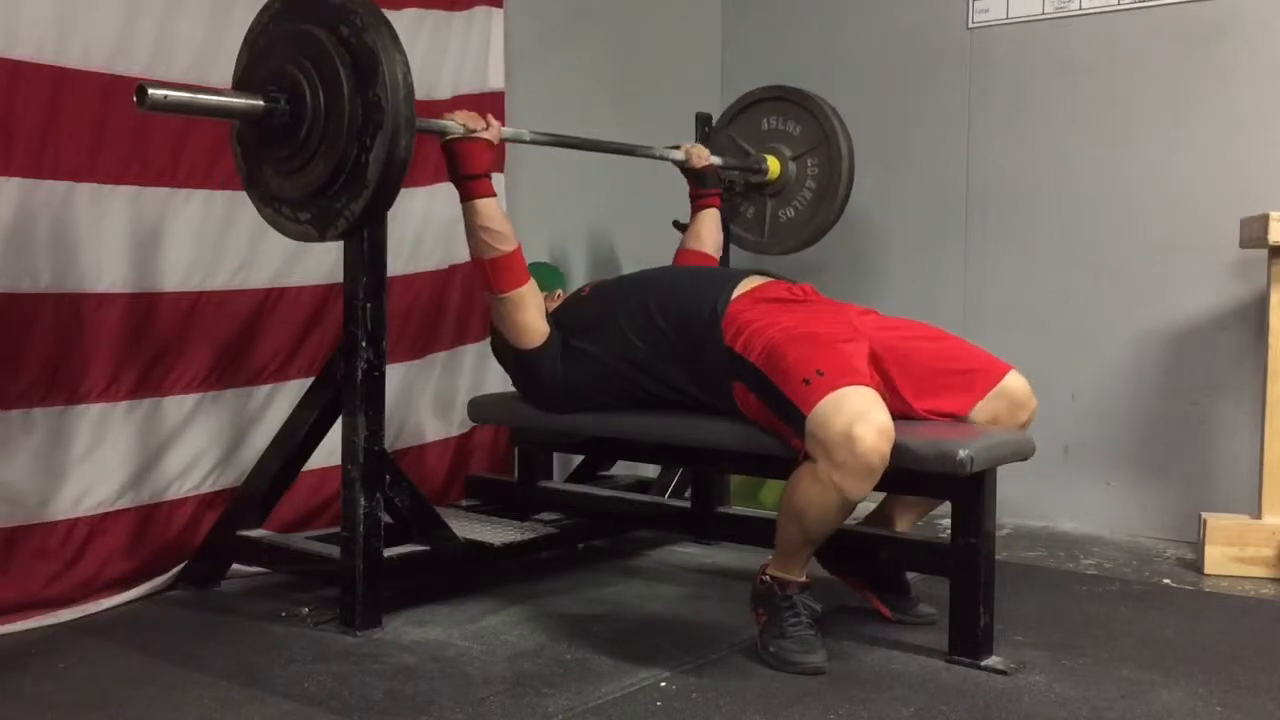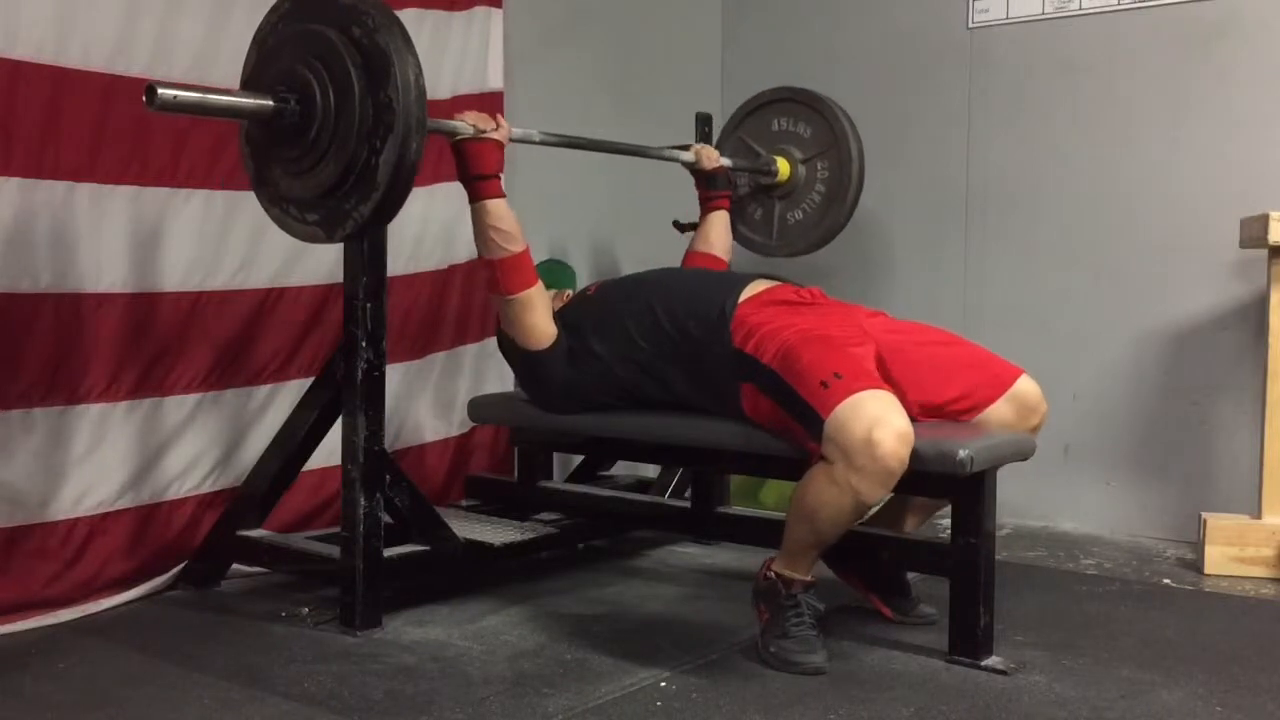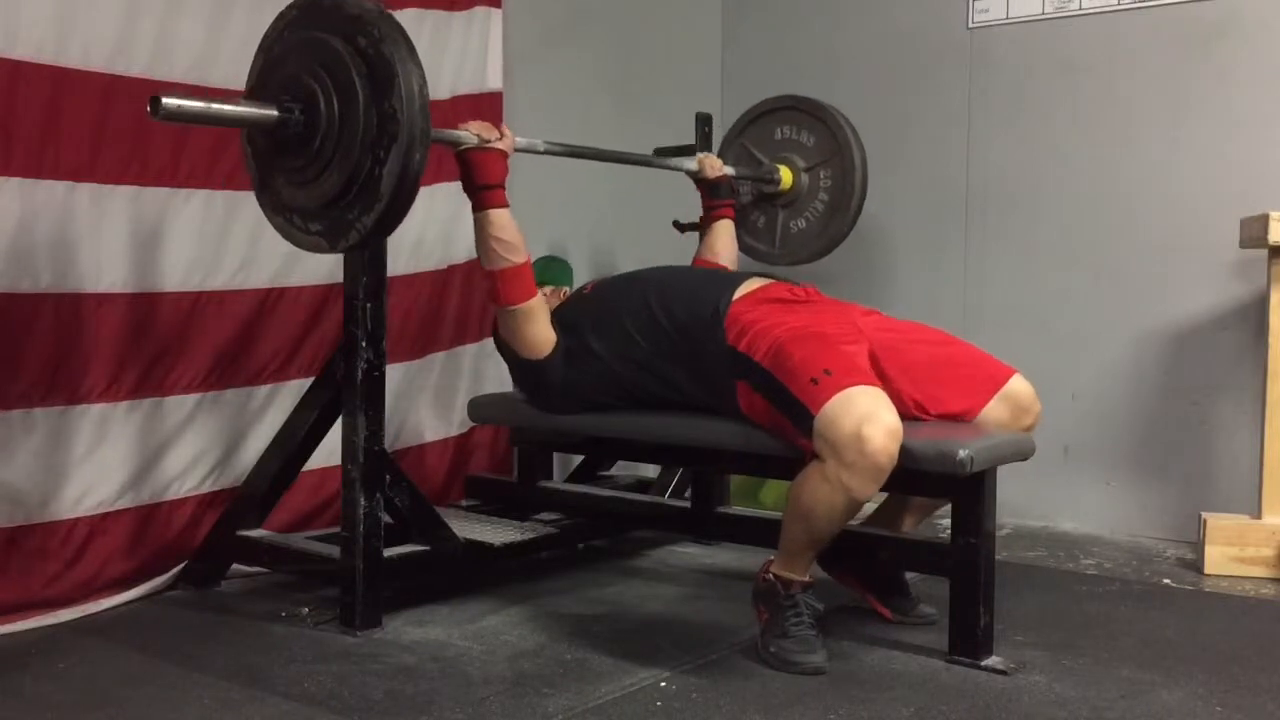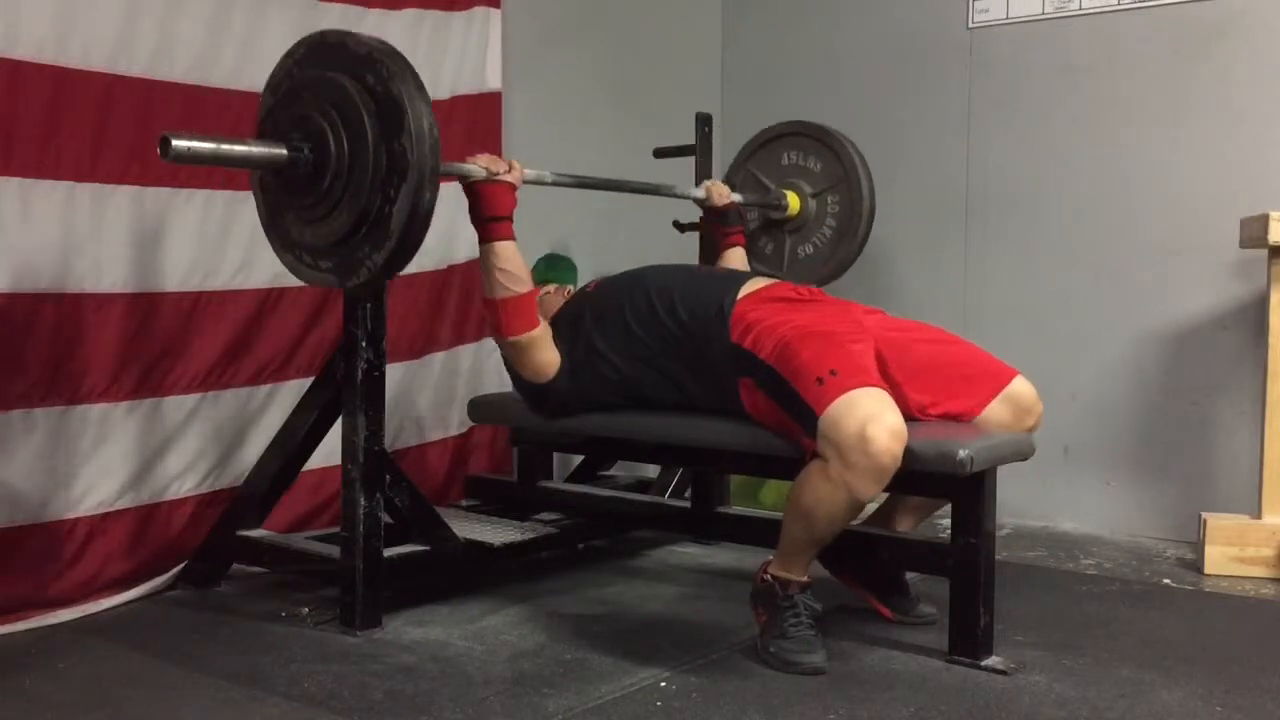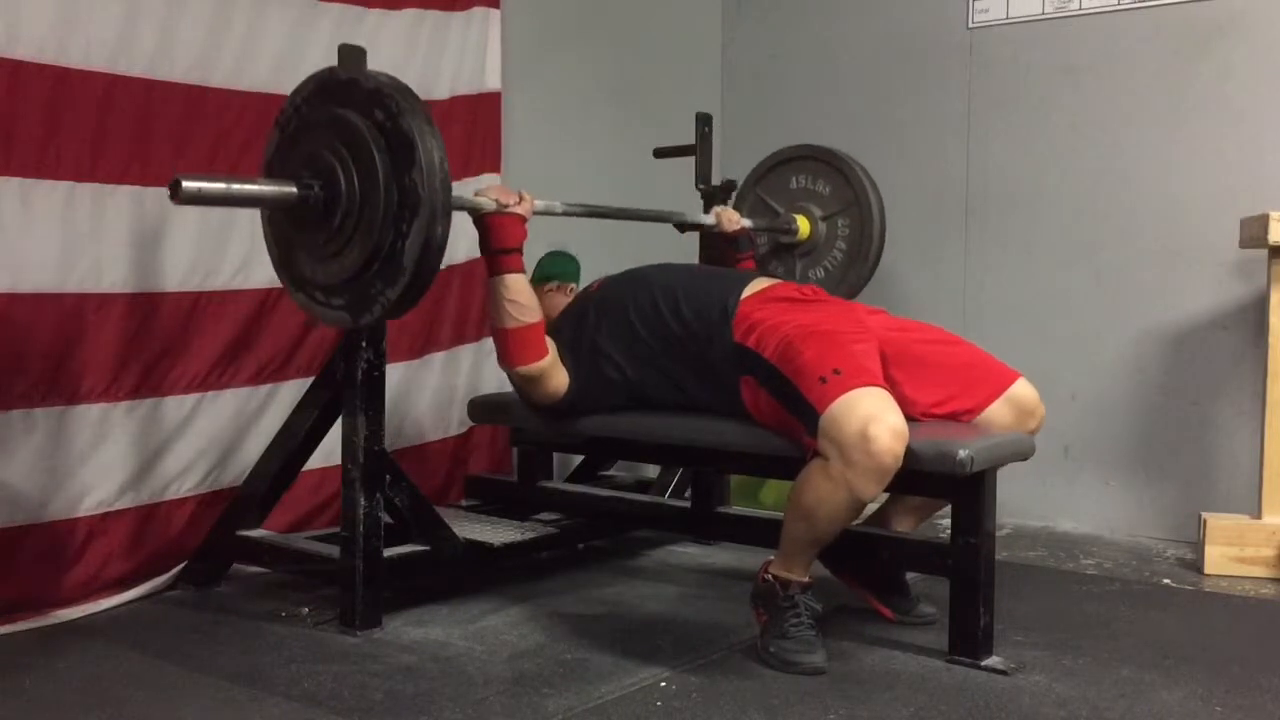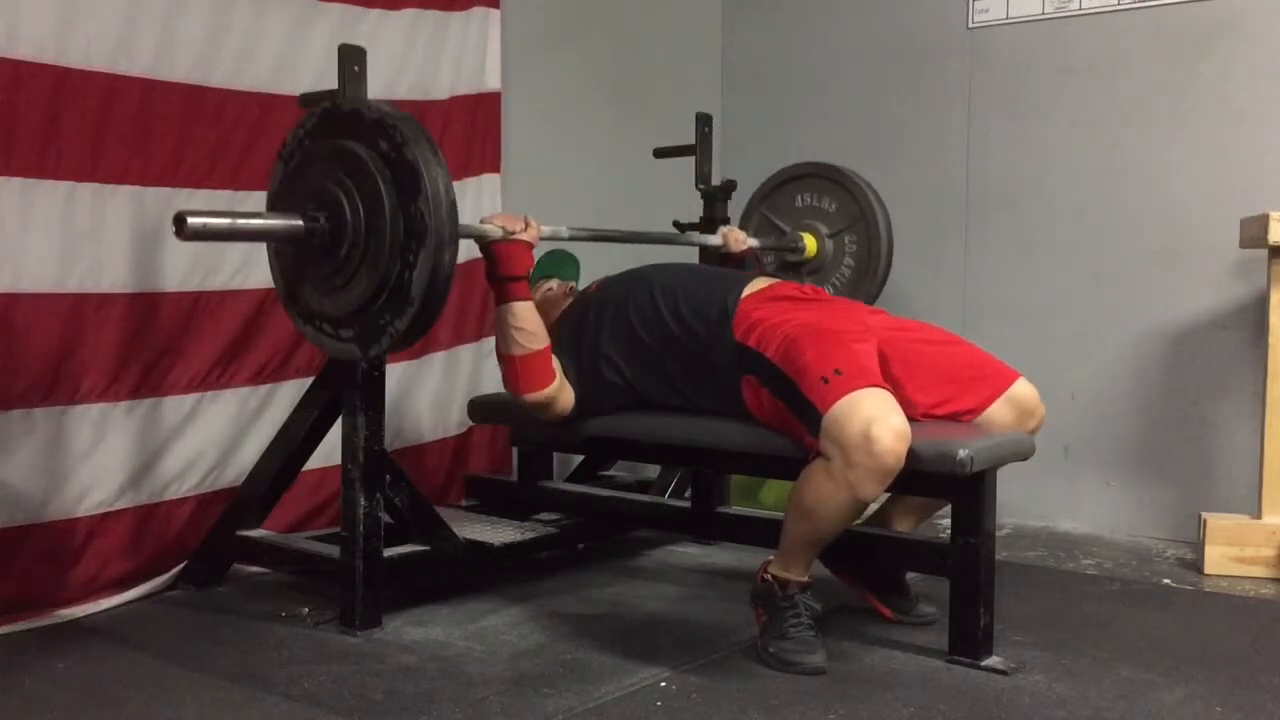
dt=0.2s
person 1, frame 1
left shoulder: (617, 324)
right shoulder: (555, 368)
left elbow: (700, 269)
right elbow: (504, 276)
left wrist: (705, 186)
right wrist: (473, 172)
left knee: (1009, 403)
right knee: (859, 439)
left ankle: (869, 551)
right ankle: (782, 586)
person 1, frame 2
left shoulder: (617, 321)
right shoulder: (561, 369)
left elbow: (708, 271)
right elbow: (511, 278)
left wrist: (714, 187)
right wrist: (481, 173)
left knee: (1020, 408)
right knee: (880, 442)
left ankle: (872, 552)
right ankle: (786, 584)
person 1, frame 3
left shoulder: (626, 322)
right shoulder: (557, 367)
left elbow: (713, 278)
right elbow: (510, 287)
left wrist: (719, 197)
right wrist: (486, 183)
left knee: (1014, 407)
right knee: (870, 438)
left ankle: (870, 552)
right ankle: (785, 585)
person 1, frame 4
left shoulder: (608, 321)
right shoulder: (558, 369)
left elbow: (724, 293)
right elbow: (515, 328)
left wrist: (727, 222)
right wrist: (493, 214)
left knee: (1016, 409)
right knee: (873, 439)
left ankle: (871, 552)
right ankle: (783, 586)
person 1, frame 5
left shoulder: (616, 320)
right shoulder: (564, 359)
right elbow: (525, 363)
left wrist: (739, 245)
right wrist: (503, 247)
left knee: (1017, 411)
right knee: (873, 439)
left ankle: (871, 552)
right ankle: (784, 586)
person 1, frame 6
left shoulder: (608, 318)
right shoulder: (561, 352)
right elbow: (534, 390)
left wrist: (743, 263)
right wrist: (509, 270)
left knee: (1018, 410)
right knee: (876, 439)
left ankle: (872, 551)
right ankle: (784, 585)
